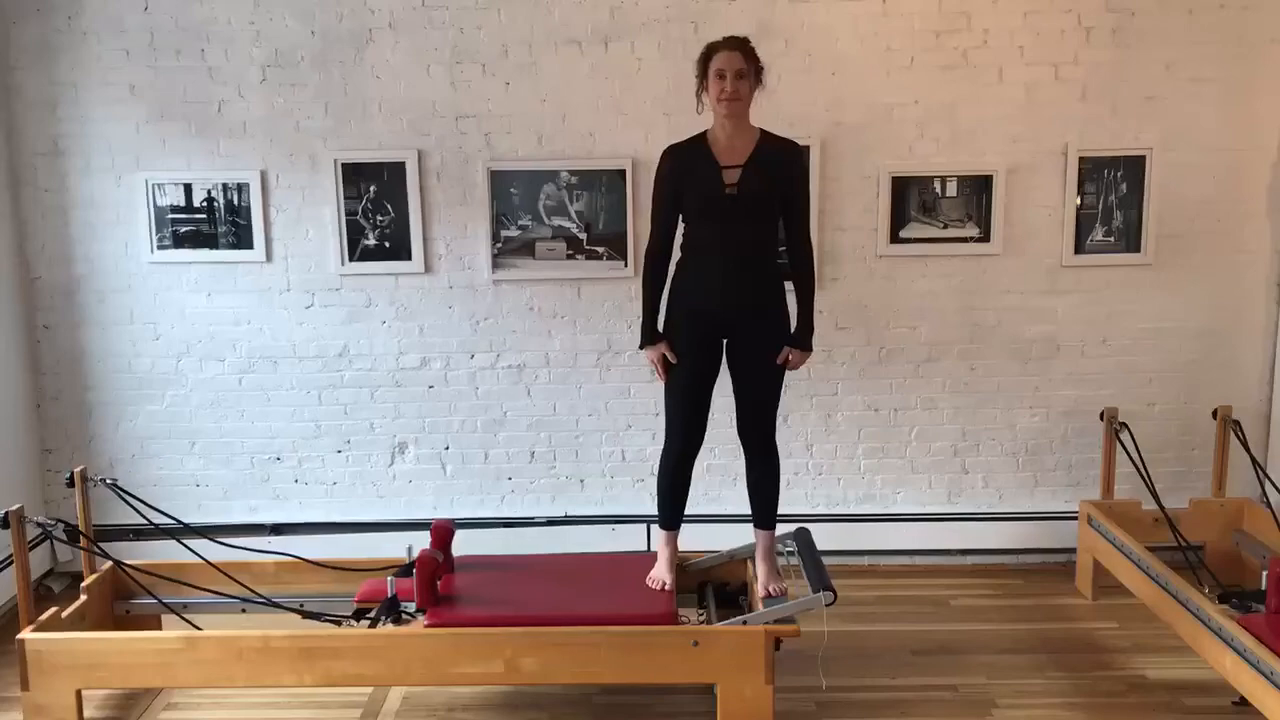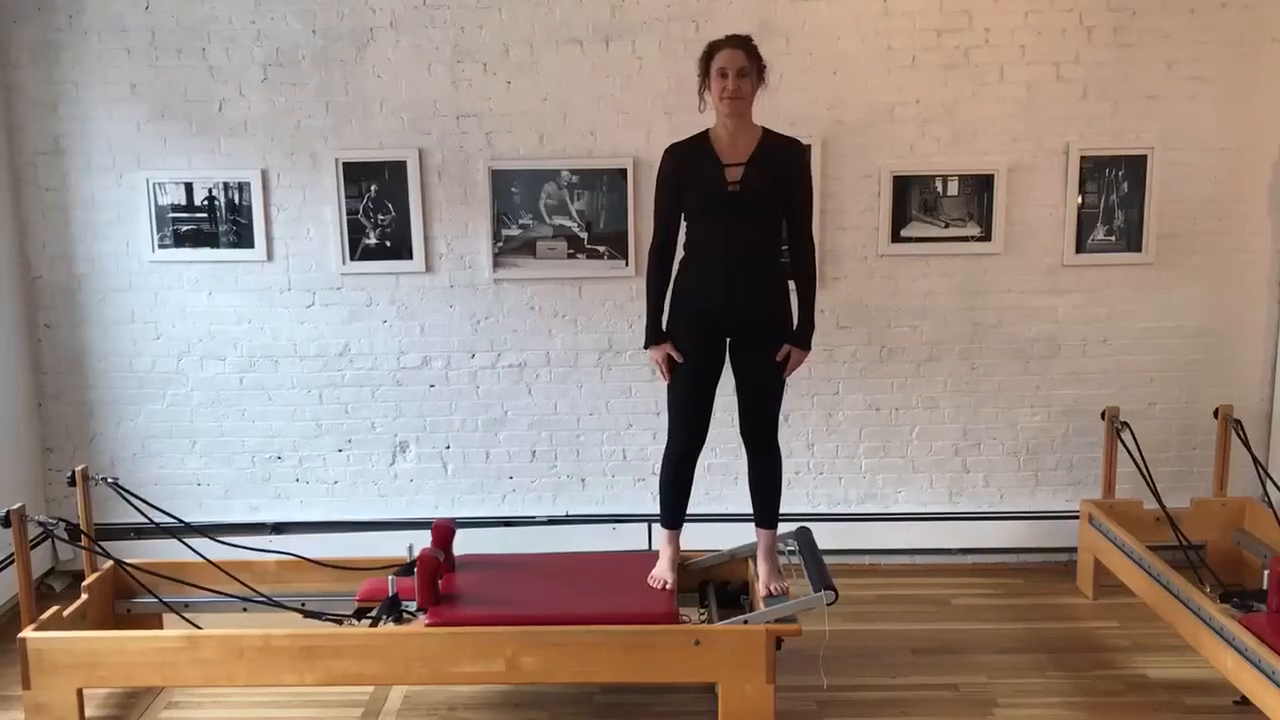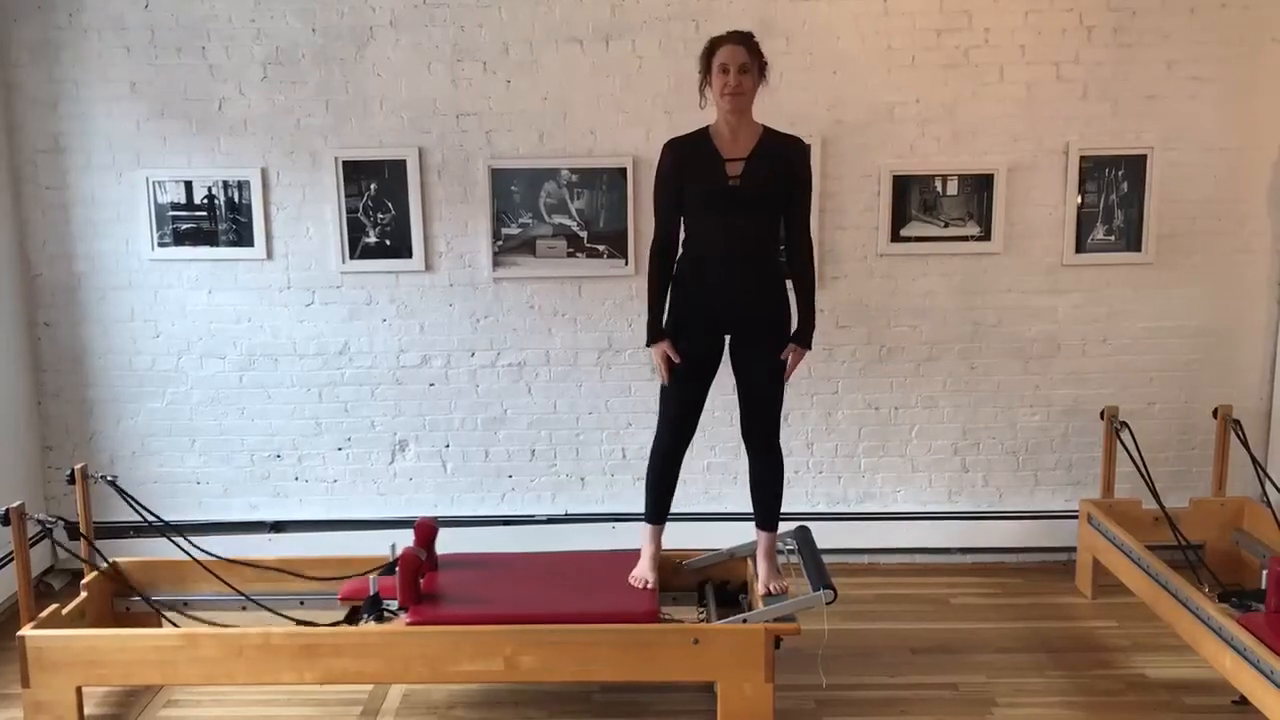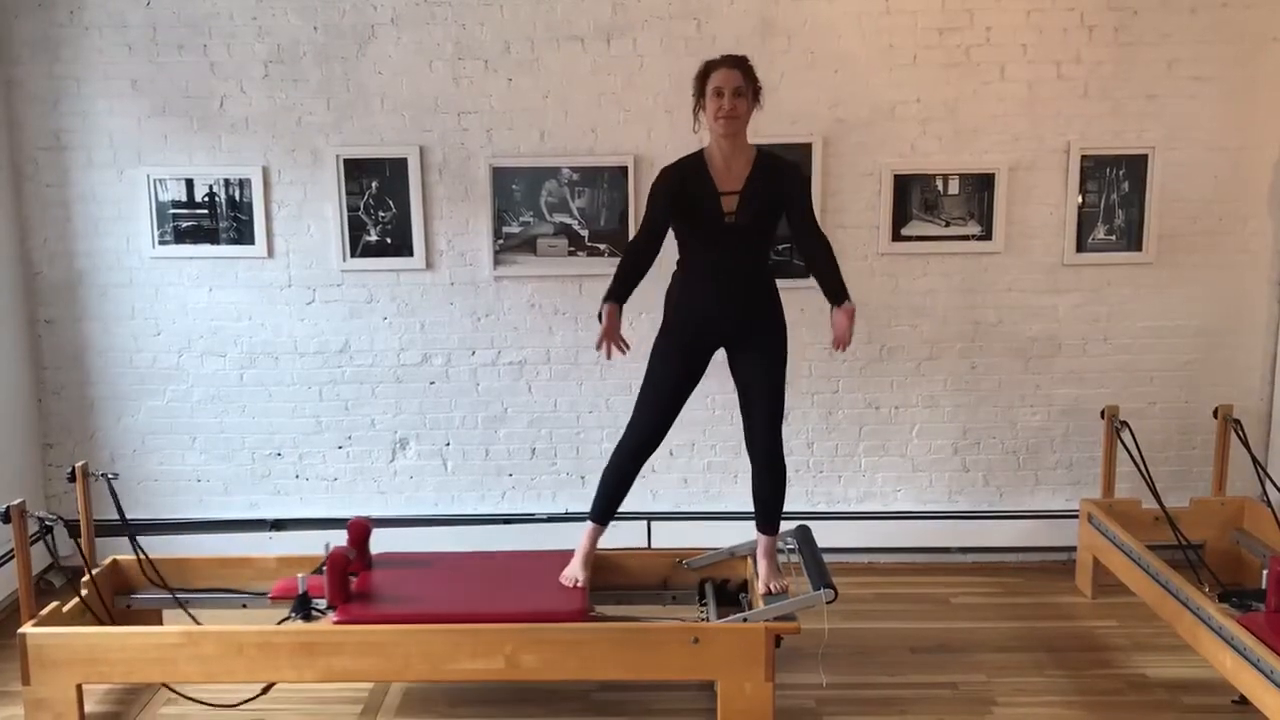
dt=0.5s
person 1, frame 1
left shoulder: (785, 157)
right shoulder: (679, 159)
left elbow: (800, 247)
right elbow: (658, 247)
left wrist: (804, 330)
right wrist: (649, 330)
left hip: (760, 311)
right hip: (693, 310)
left knee: (759, 436)
right knee: (682, 436)
left ankle: (765, 556)
right ankle: (666, 551)
person 1, frame 2
left shoulder: (787, 155)
right shoulder: (681, 157)
left elbow: (801, 245)
right elbow: (662, 245)
left wrist: (804, 328)
right wrist: (654, 330)
left hip: (763, 310)
right hip: (696, 308)
left knee: (761, 435)
right knee: (685, 435)
left ankle: (766, 555)
right ankle: (668, 549)
person 1, frame 3
left shoulder: (788, 152)
right shoulder: (681, 153)
left elbow: (798, 243)
right elbow: (664, 243)
left wrist: (804, 327)
right wrist: (656, 329)
left hip: (763, 308)
right hip: (695, 306)
left knee: (762, 435)
right knee: (673, 430)
left ankle: (766, 555)
right ankle: (651, 546)
person 1, frame 4
left shoulder: (782, 174)
right shoulder: (677, 177)
left elbow: (810, 239)
right elbow: (645, 243)
left wrist: (839, 301)
right wrist: (613, 302)
left hip: (758, 322)
right hip: (689, 320)
left knee: (766, 441)
right knee: (643, 432)
left ankle: (766, 555)
right ankle: (587, 545)
